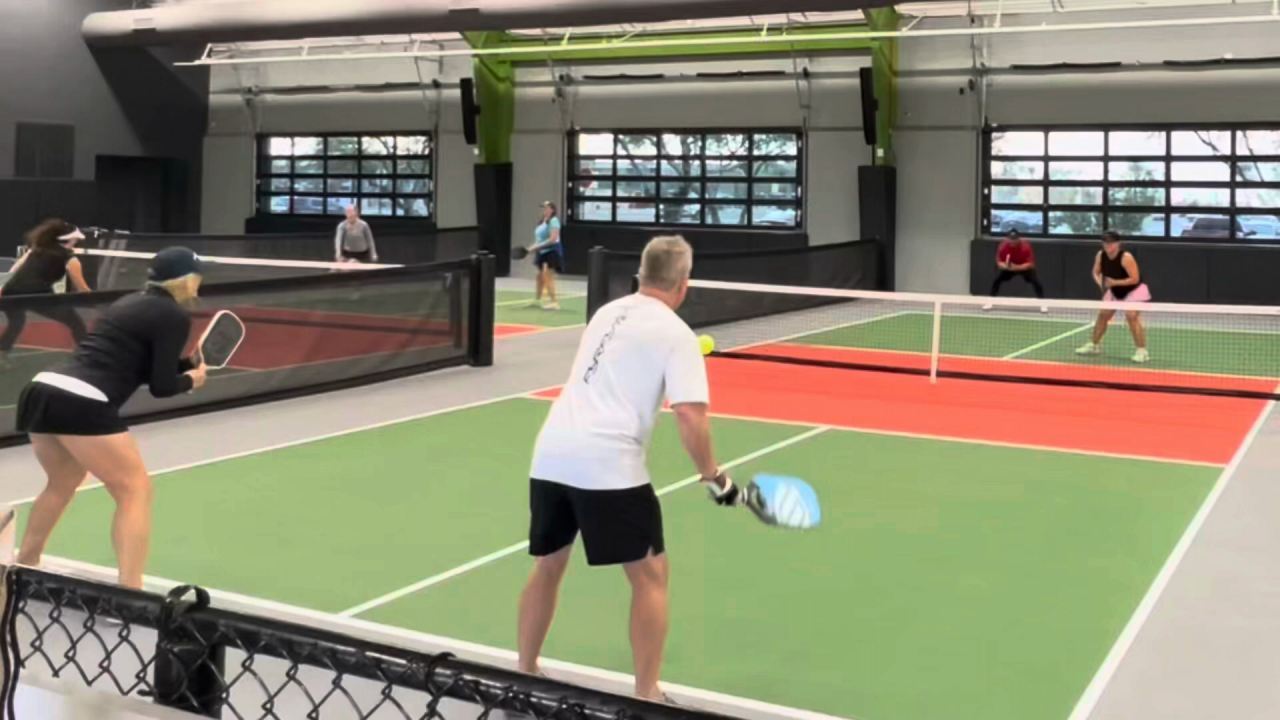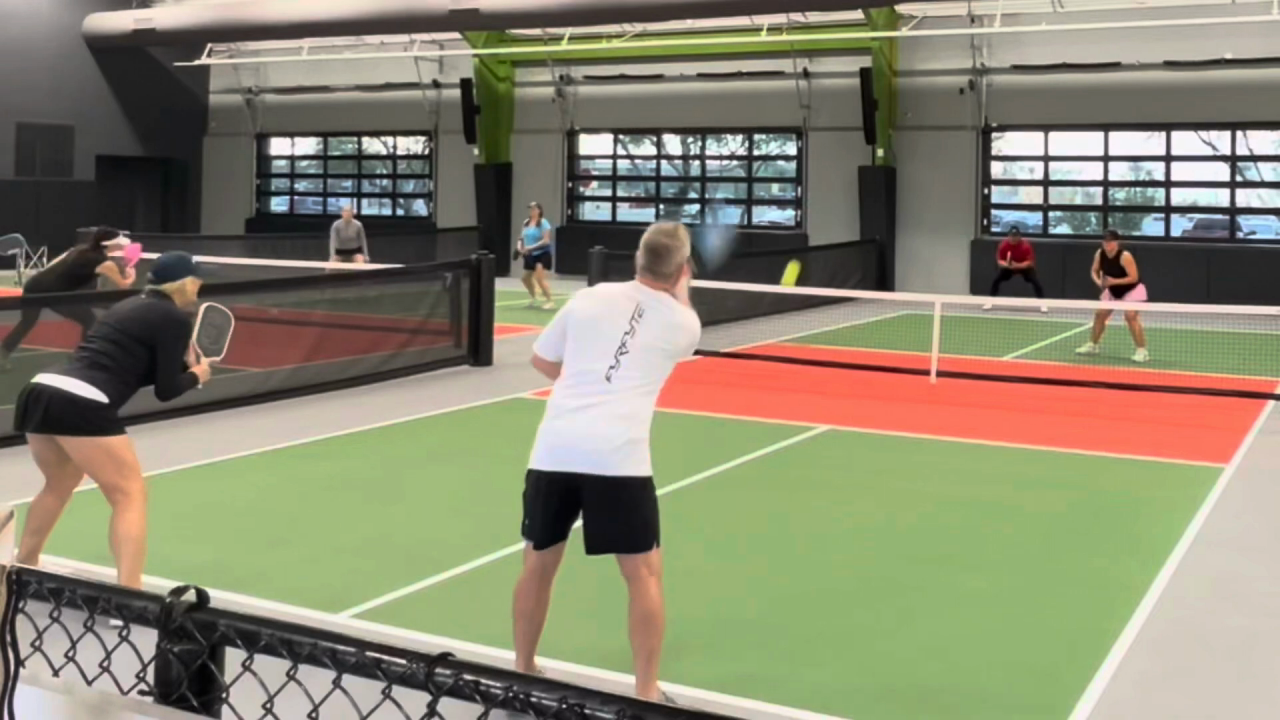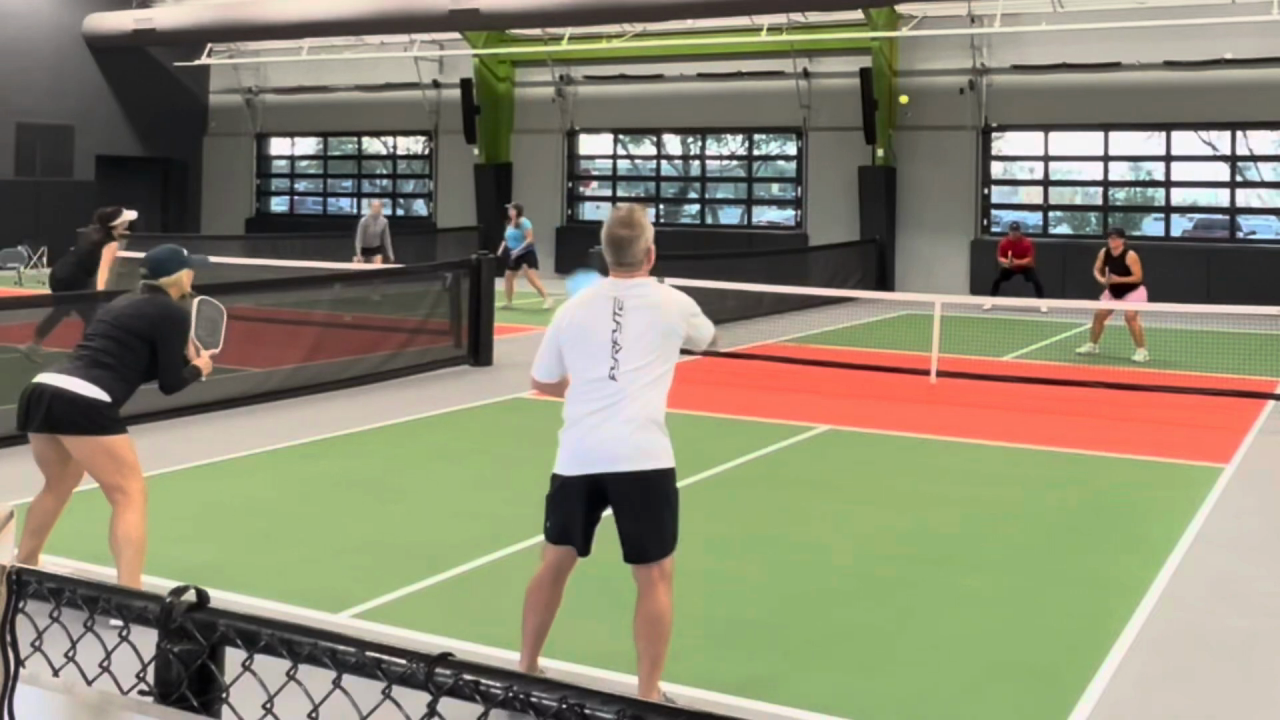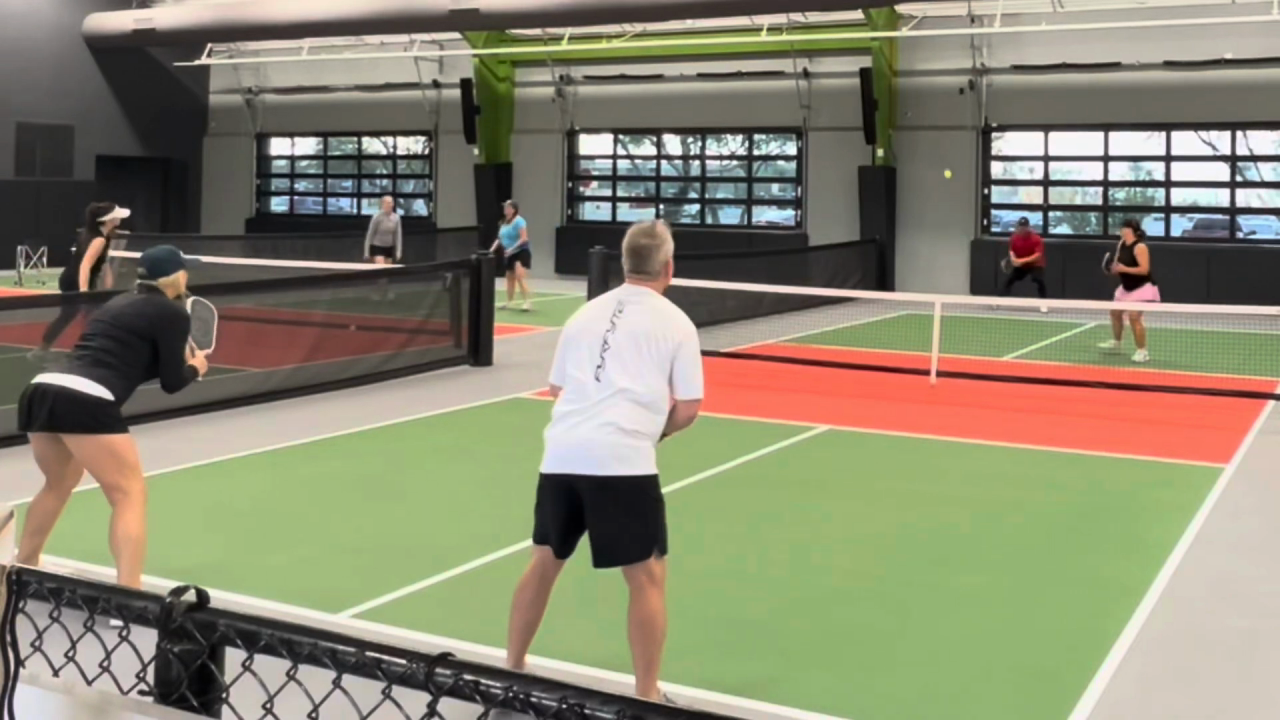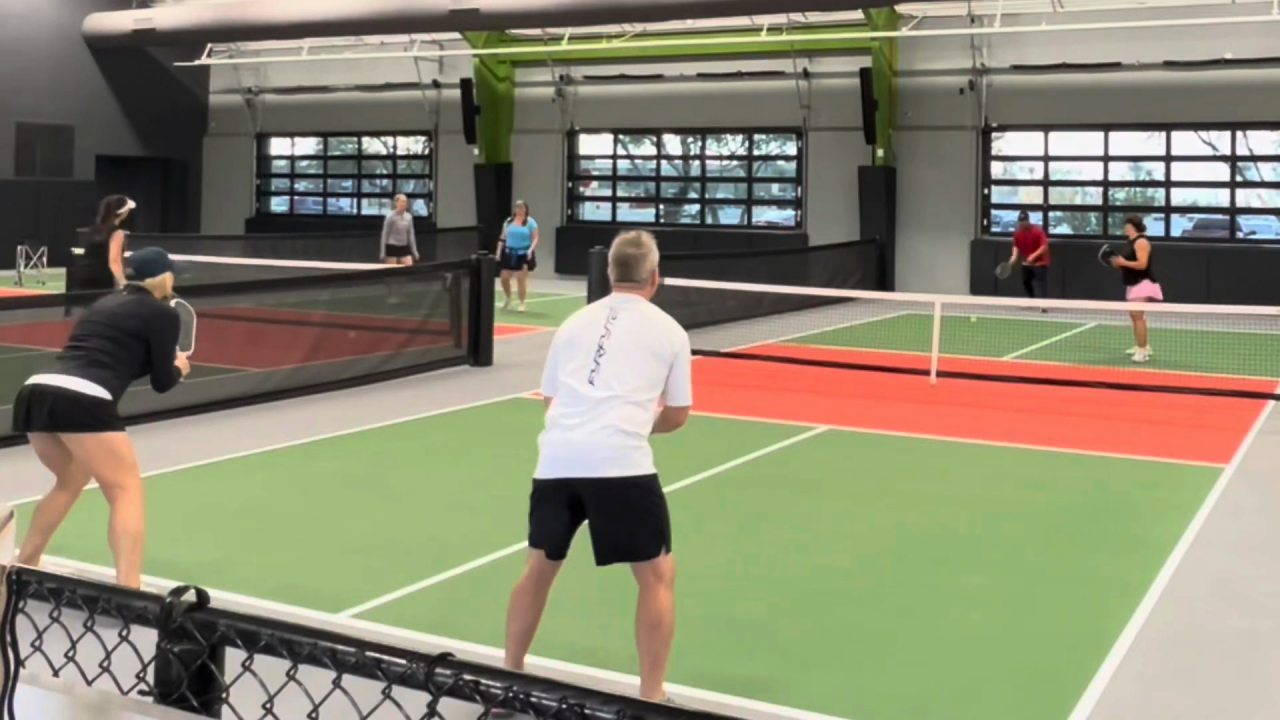
dt=0.4s
person 1, frame 1
left shoulder: (607, 313)
right shoulder: (677, 334)
right elbow: (690, 415)
right wrist: (713, 476)
left hip: (549, 457)
right hip: (607, 465)
left knee: (547, 566)
right knee: (650, 577)
left ankle: (524, 676)
right ankle: (646, 697)
person 1, frame 2
left shoulder: (587, 298)
right shoulder: (680, 324)
left elbow: (543, 361)
right wrist: (678, 294)
left hip: (554, 451)
right hip: (618, 458)
left knee: (540, 562)
right knee: (644, 573)
left ankle: (523, 674)
right ankle: (647, 696)
person 1, frame 3
left shoulder: (571, 309)
right shoulder: (672, 304)
left elbow: (544, 385)
right elbow: (706, 339)
left hip: (578, 456)
right hip: (642, 457)
left knee: (555, 562)
right knee: (655, 577)
left ankle: (525, 672)
right ankle: (648, 698)
person 1, frame 4
left shoulder: (586, 314)
right shoulder: (676, 324)
right elbow: (687, 410)
left hip: (561, 455)
right hip: (622, 462)
left knee: (544, 561)
right knee: (647, 577)
left ankle: (511, 673)
right ankle: (646, 699)
person 1, frame 5
left shoulder: (574, 323)
right shoulder: (668, 331)
right elbow: (675, 416)
left hip: (557, 459)
right hip: (621, 464)
left knee: (540, 566)
right knee: (657, 576)
right ankle: (651, 698)
person 2, frame 1
left shoulder: (132, 302)
right shoulder: (174, 315)
right elbow: (161, 387)
left wrist: (188, 363)
right wrist: (191, 379)
left hip: (41, 391)
right hip: (82, 404)
left knee: (64, 482)
right knee: (135, 491)
person 2, frame 2
left shoulder: (131, 305)
right shoulder: (175, 319)
right elbow: (165, 391)
left wrist: (184, 364)
right wrist: (196, 375)
left hip: (39, 392)
right hip: (81, 405)
left knee: (61, 483)
right knee: (130, 494)
person 2, frame 3
left shoulder: (126, 302)
right shoulder: (172, 313)
right elbow: (169, 384)
left wrist: (184, 357)
right wrist: (199, 367)
left hip: (40, 392)
right hip: (83, 404)
left knee: (60, 484)
right knee: (130, 494)
person 2, frame 4
left shoulder: (120, 302)
right shoulder: (172, 313)
right elbow: (171, 383)
left wrist: (177, 358)
right wrist: (195, 367)
left hip: (40, 391)
right hip: (85, 402)
left knee: (60, 483)
right knee: (129, 494)
person 2, frame 5
left shoulder: (106, 302)
right shoulder: (163, 314)
right elbow: (162, 382)
left wrist: (162, 361)
right wrist: (179, 368)
left hip: (36, 392)
right hip: (82, 401)
left knee: (71, 480)
right knee: (126, 491)
left ankle: (23, 570)
right ankle: (128, 592)
